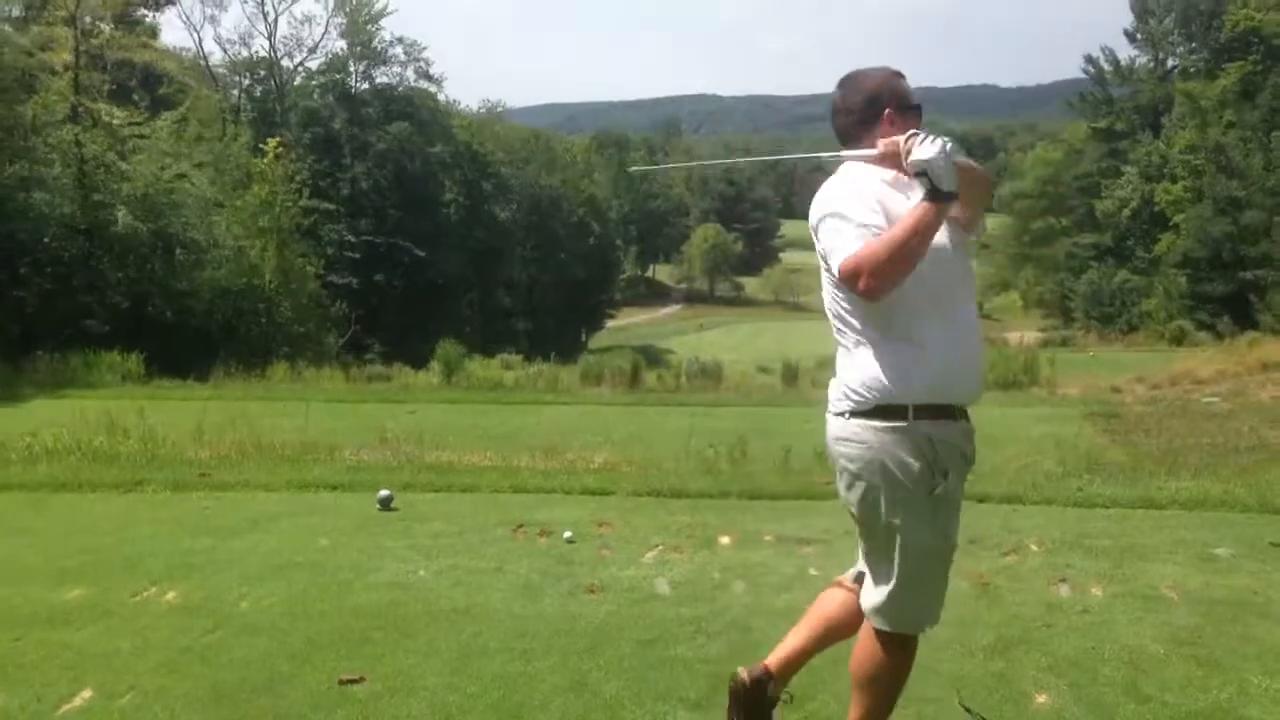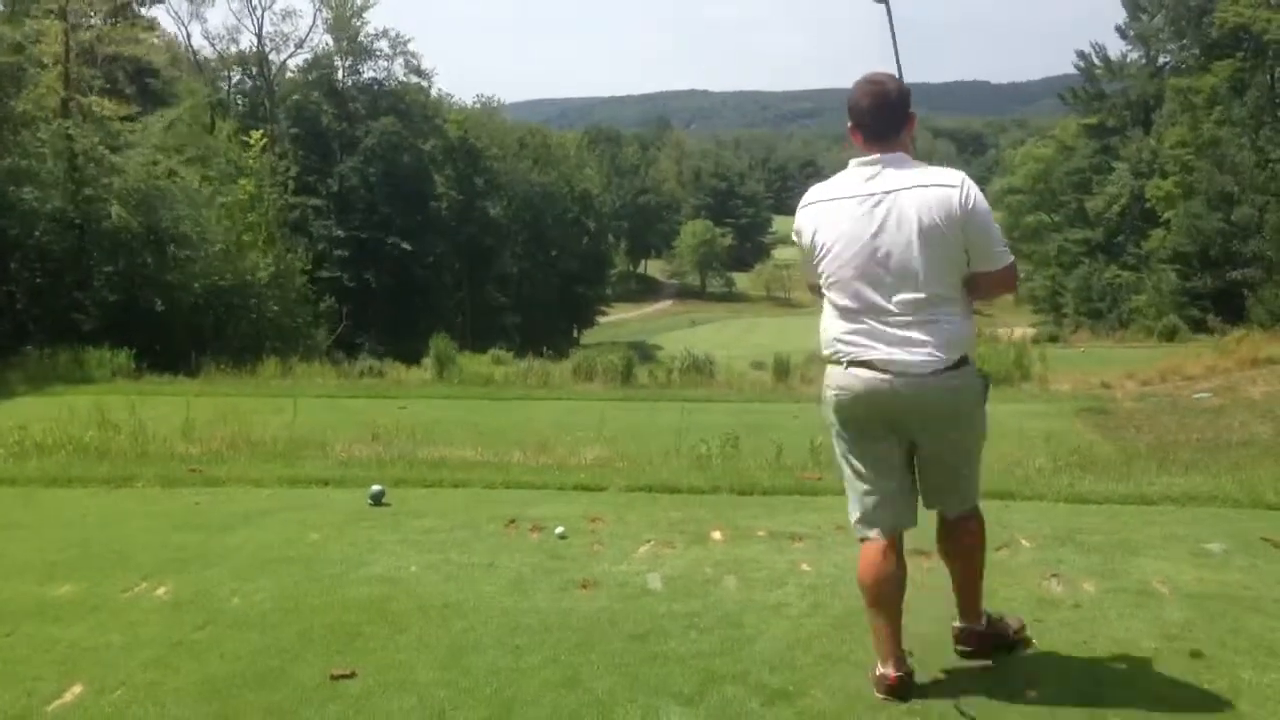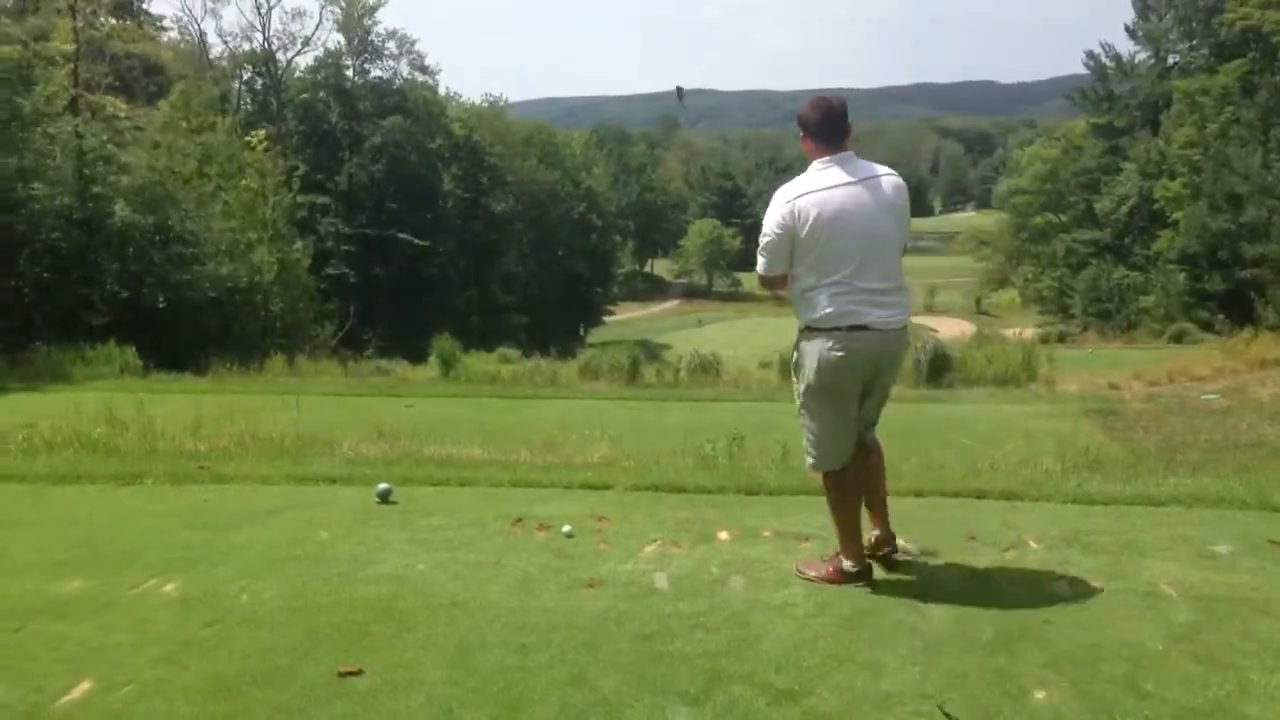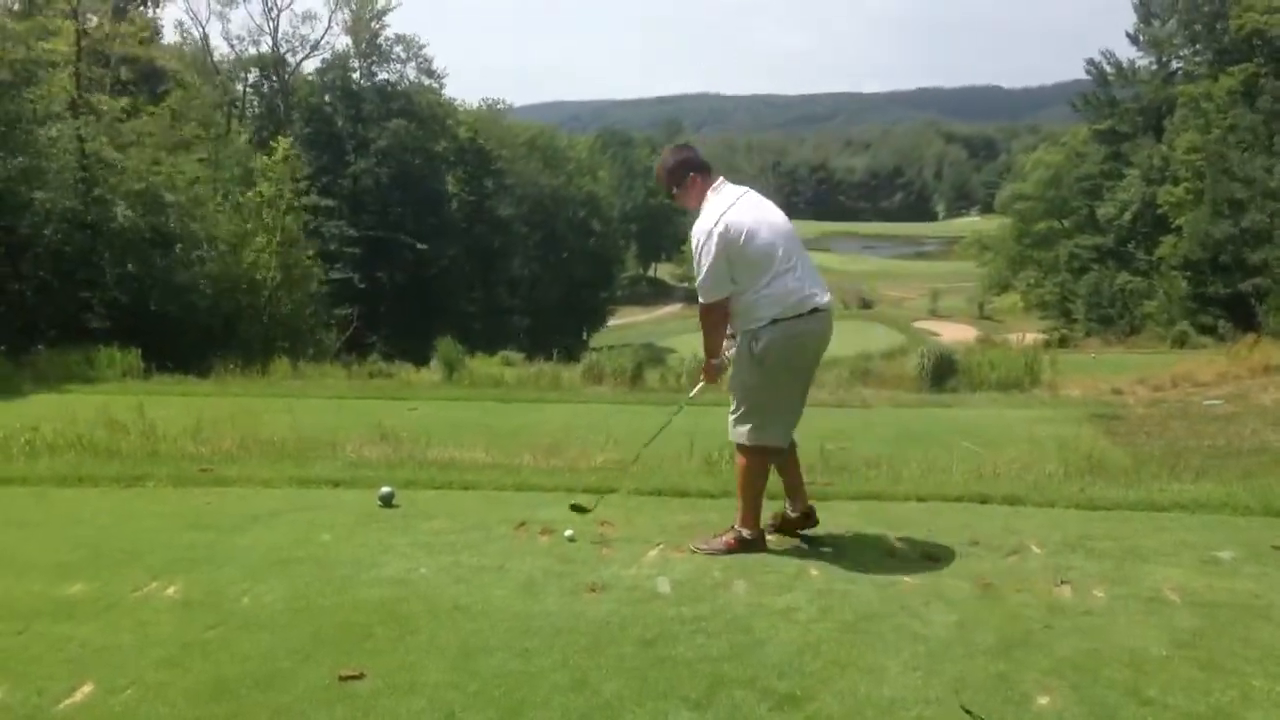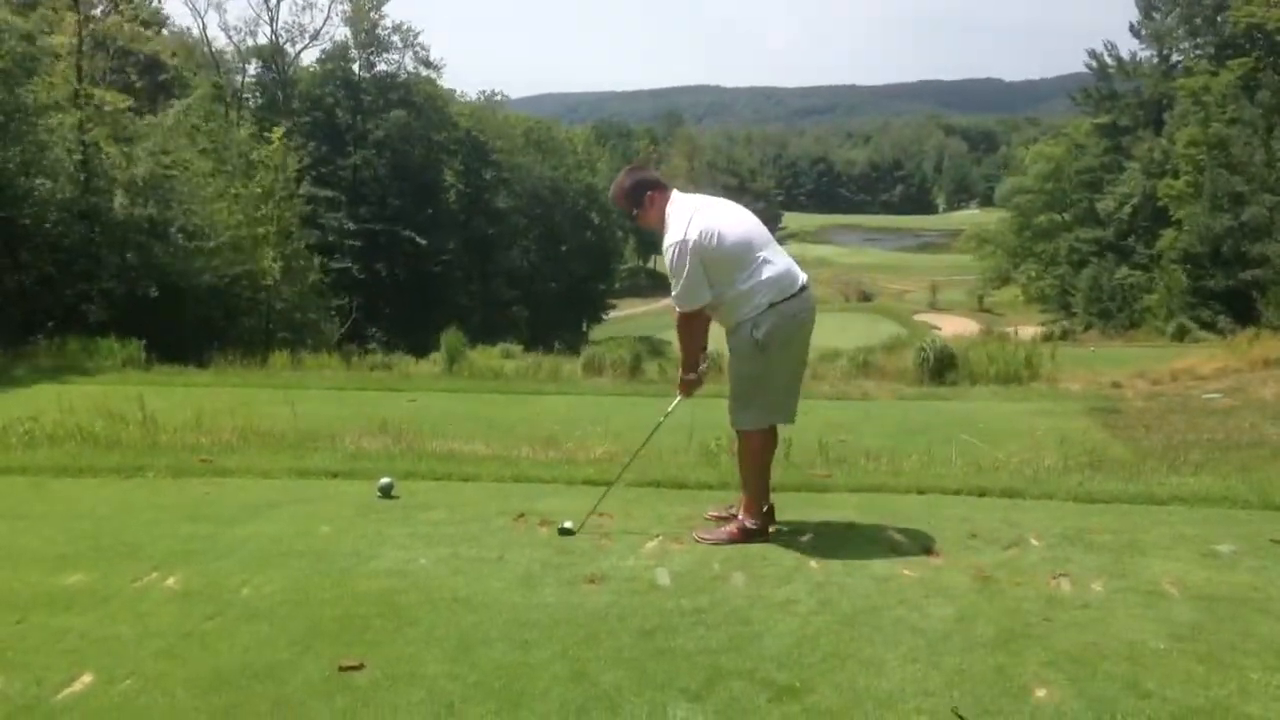
dt=1s
person 1, frame 1
left shoulder: (907, 186)
right shoulder: (848, 195)
left elbow: (978, 193)
right elbow: (869, 275)
left wrist: (945, 169)
right wrist: (934, 189)
left hip: (926, 423)
right hip: (893, 428)
left knee: (875, 583)
right knee: (898, 606)
person 1, frame 2
left shoulder: (816, 204)
right shoulder: (954, 190)
right elbow: (1002, 278)
left hip: (854, 381)
right hip: (942, 380)
left knee: (878, 525)
right knee: (958, 505)
left ankle: (890, 662)
right ankle: (974, 623)
person 1, frame 3
left shoulder: (792, 198)
right shoulder: (893, 184)
left elbow: (770, 279)
left hip: (830, 339)
right hip: (891, 332)
left knee: (834, 453)
right knee: (862, 436)
left ankle: (852, 559)
right ankle: (881, 531)
person 1, frame 4
left shoulder: (709, 226)
right shoulder: (746, 198)
left elbow: (712, 304)
left wrist: (712, 356)
right wrist: (730, 334)
left hip: (777, 329)
right hip: (813, 317)
left knee: (752, 431)
right knee: (775, 424)
left ankle: (747, 529)
right ankle: (798, 506)
person 1, frame 5
left shoulder: (679, 237)
right shoulder: (699, 206)
left elbow: (689, 313)
left wrist: (688, 370)
right wrist: (700, 352)
left hip: (769, 315)
right hip: (792, 302)
left knee: (751, 418)
right knee: (760, 413)
left ankle: (751, 519)
right ankle: (756, 503)
